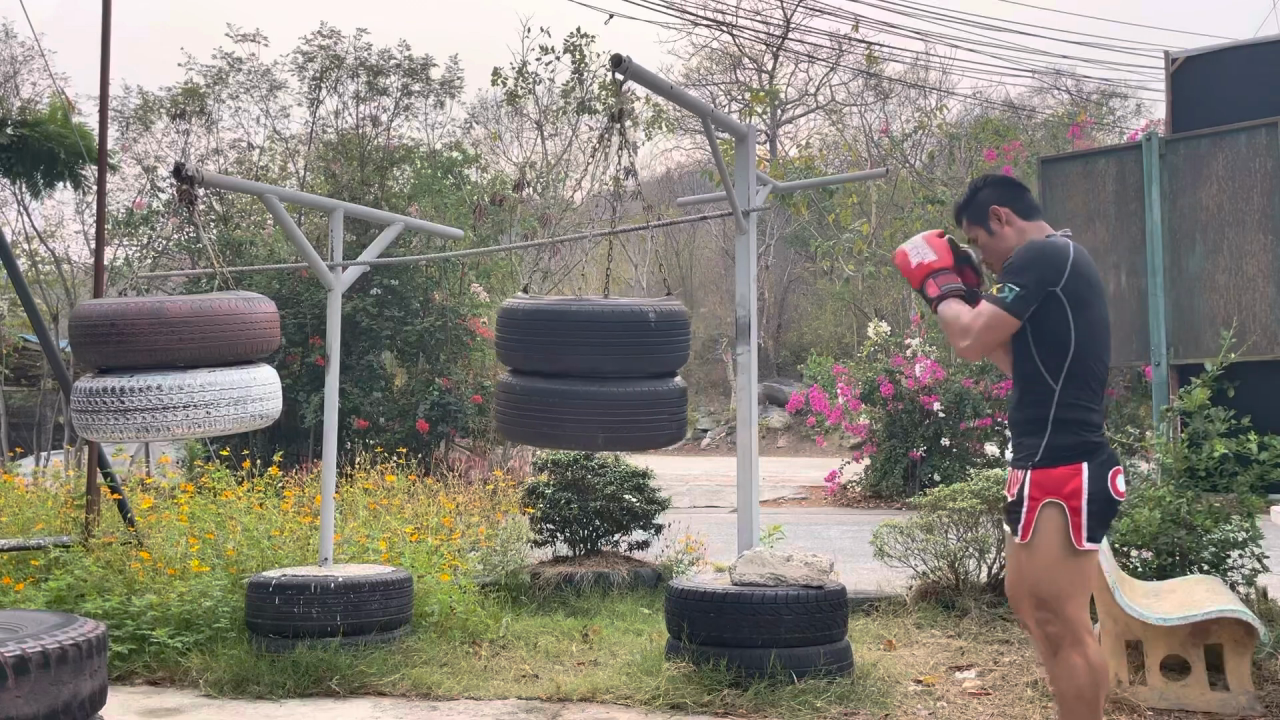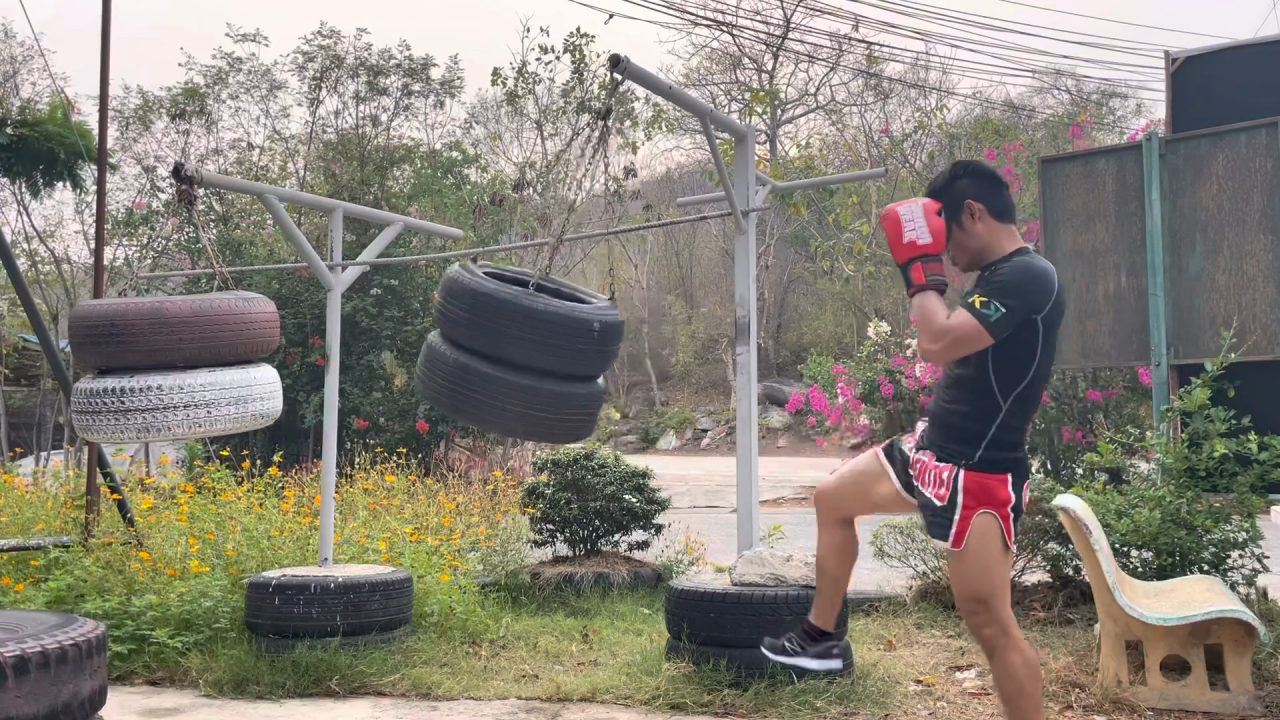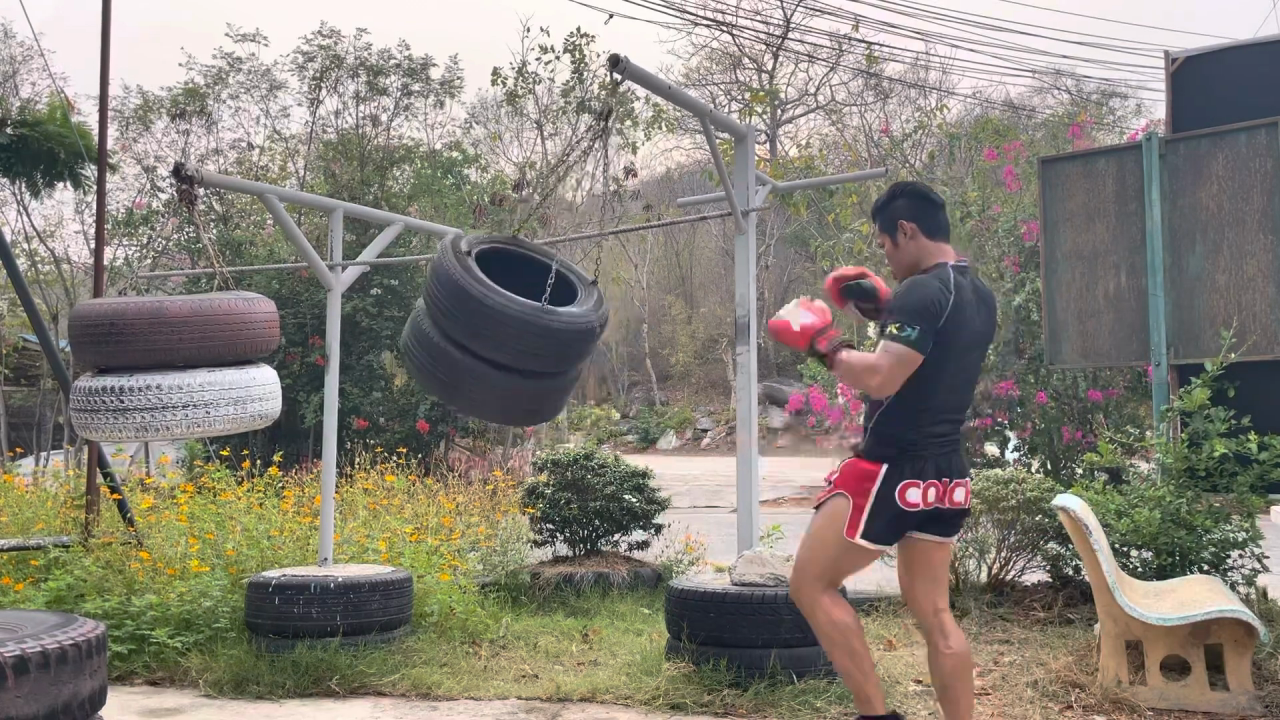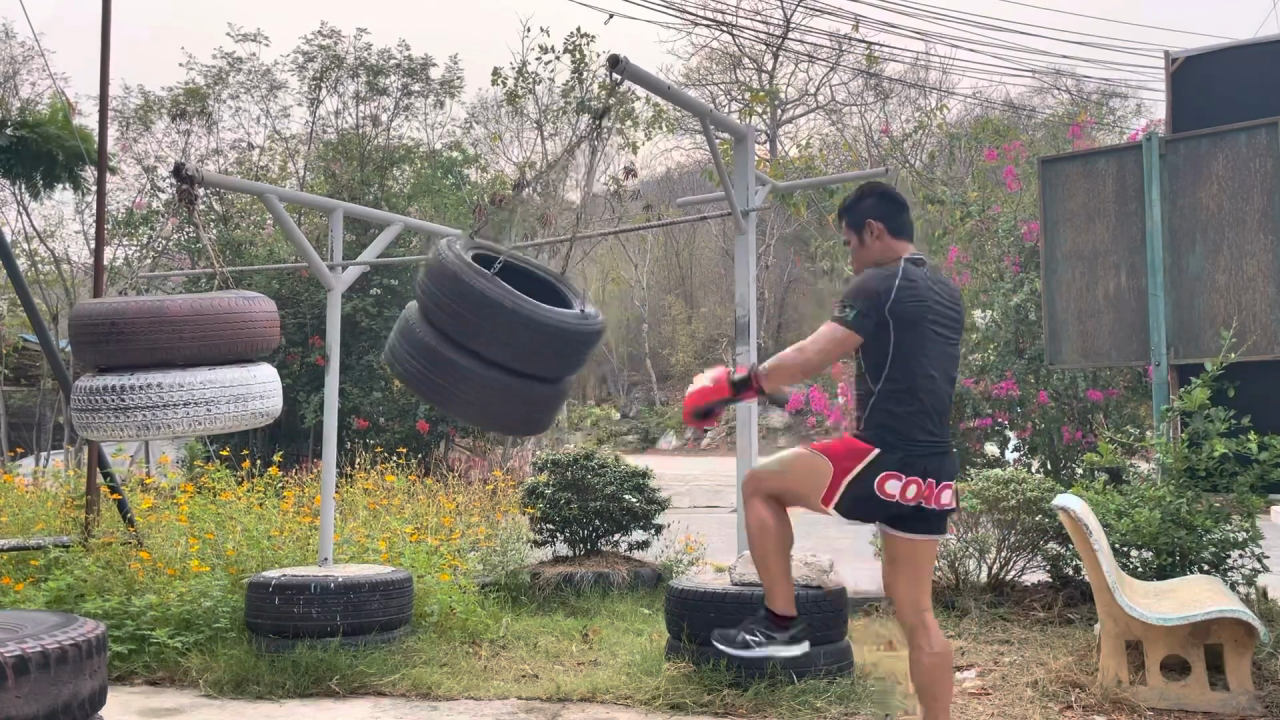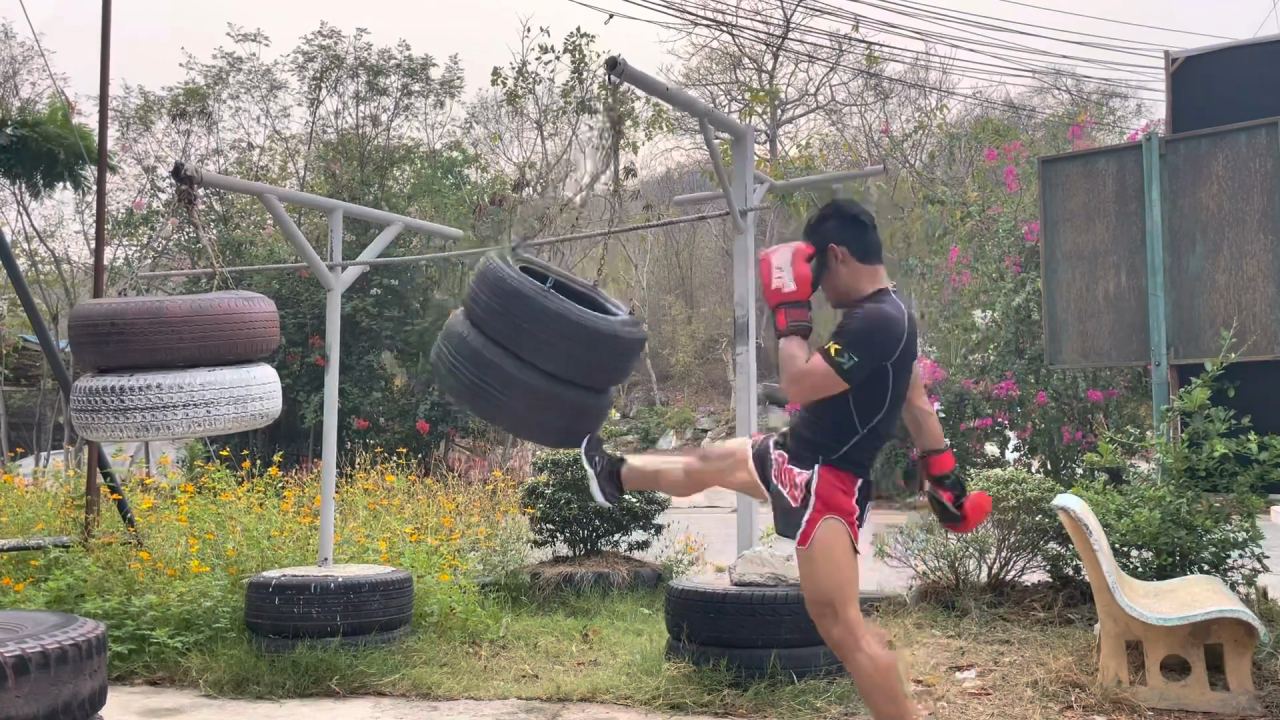
dt=1s
person 1, frame 1
left shoulder: (1042, 257)
right shoulder: (1054, 263)
left elbow: (974, 337)
right elbow: (1013, 352)
left wrist: (934, 278)
right wrist: (970, 292)
left hip: (1061, 470)
right hip: (1057, 467)
left knee: (1060, 622)
right knee: (1046, 614)
person 1, frame 2
left shoulder: (1032, 278)
right shoulder: (998, 275)
left elbow: (940, 344)
left wrist: (920, 267)
left hip: (979, 477)
right hip: (932, 450)
left knee: (990, 624)
right knee: (832, 496)
right ankle: (818, 637)
person 1, frame 3
left shoulder: (924, 292)
right shoulder: (978, 295)
left elbow: (878, 379)
left wrist: (822, 344)
right wrist: (880, 300)
left hip: (893, 471)
right hip: (943, 475)
left knee: (809, 585)
right knee: (932, 614)
person 1, frame 4
left shoulder: (881, 287)
right shoulder: (948, 294)
left elbow: (811, 358)
left wrist: (738, 383)
left hip: (878, 461)
right hip: (934, 477)
left knee: (761, 486)
right knee: (915, 613)
left ankle: (782, 622)
person 1, frame 5
left shoulder: (875, 323)
right shoulder: (883, 314)
left elbow: (800, 385)
right elbow: (916, 401)
left wrist: (788, 312)
right wrist: (944, 473)
left hip: (829, 485)
right hip: (795, 459)
left knee: (842, 626)
right knee: (709, 460)
right ankle: (619, 477)
